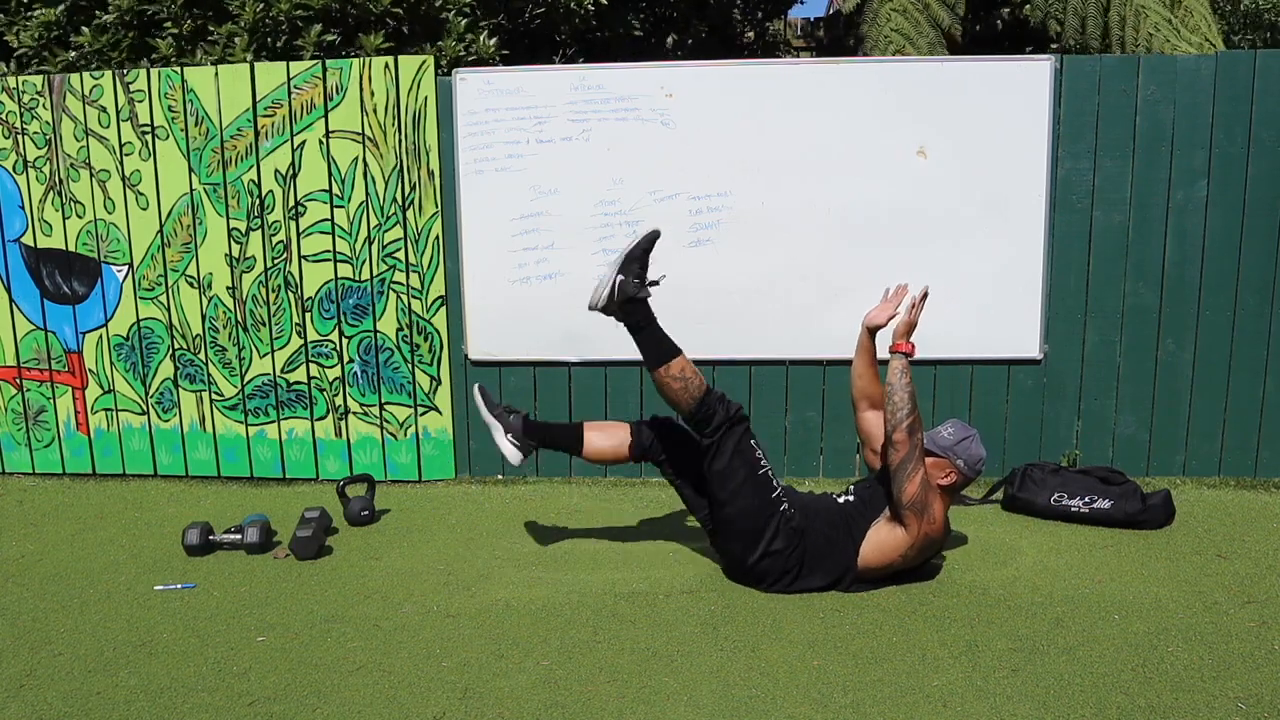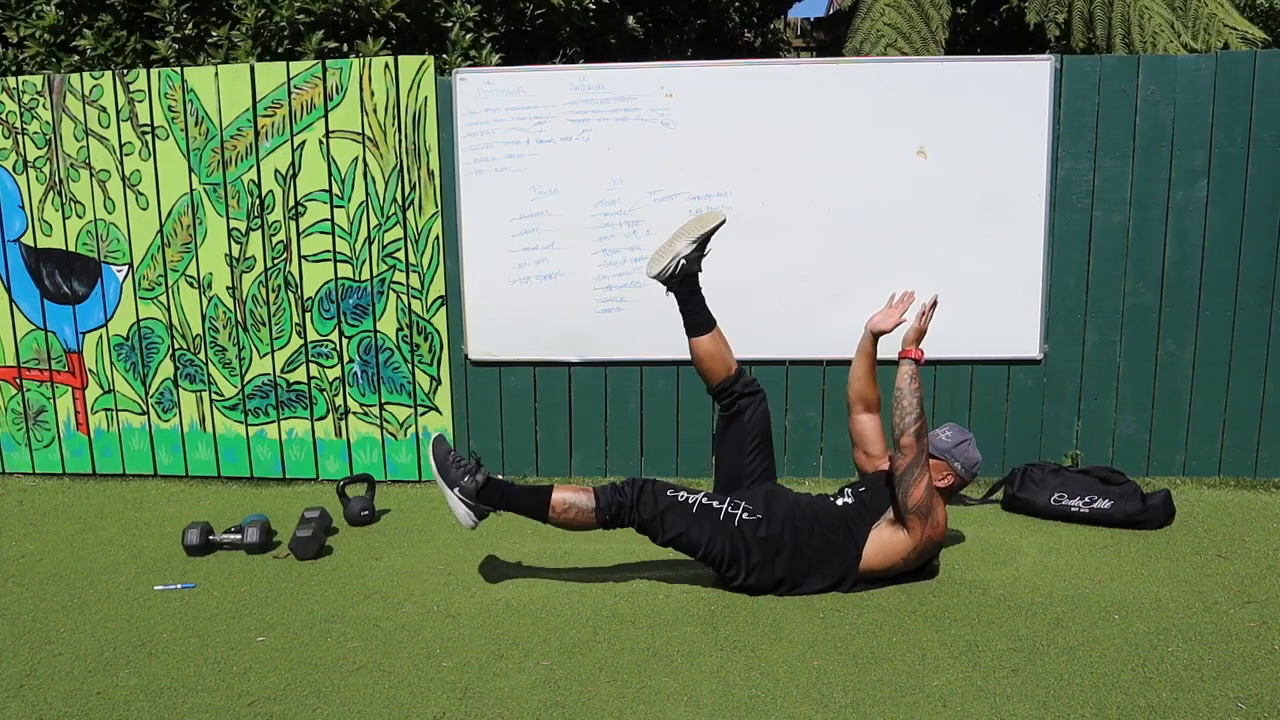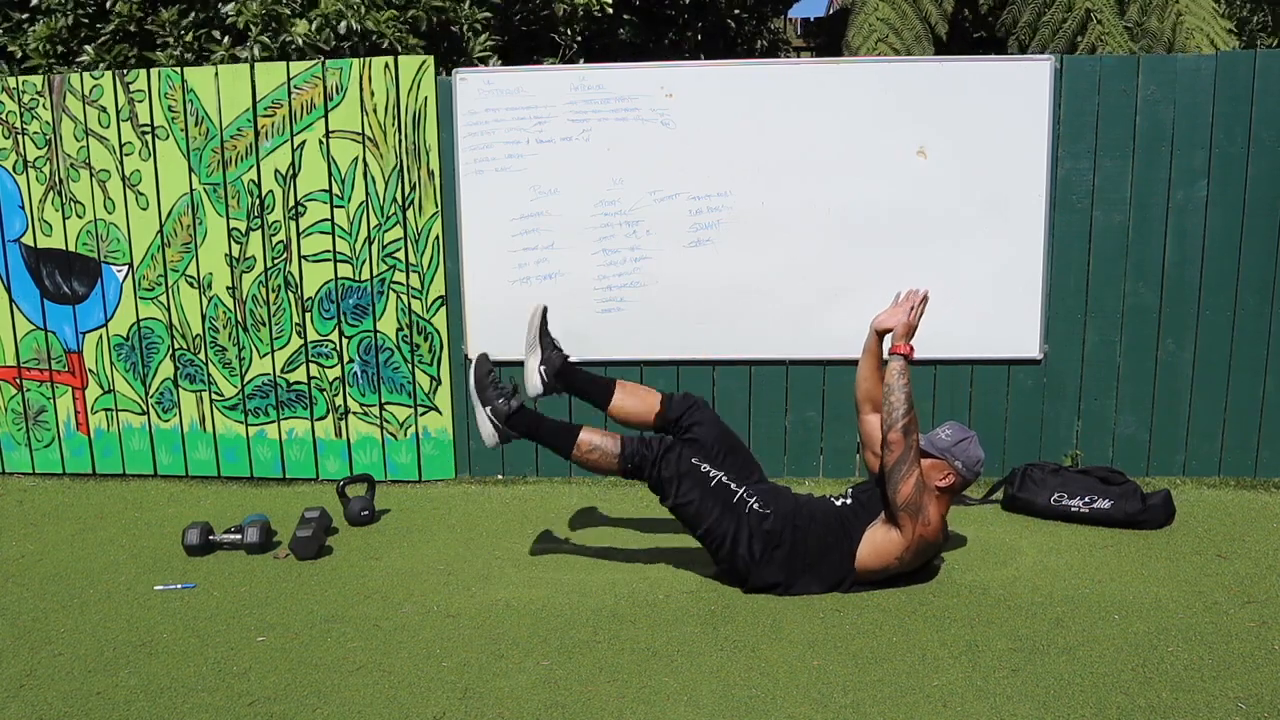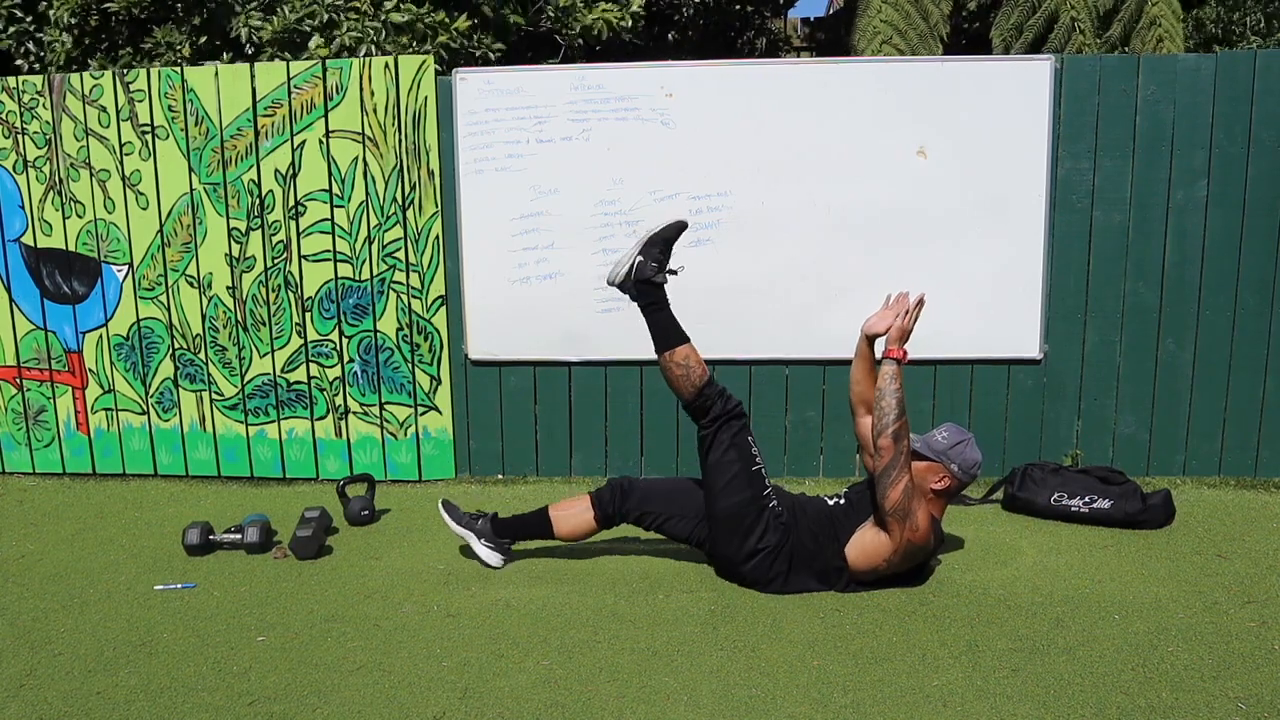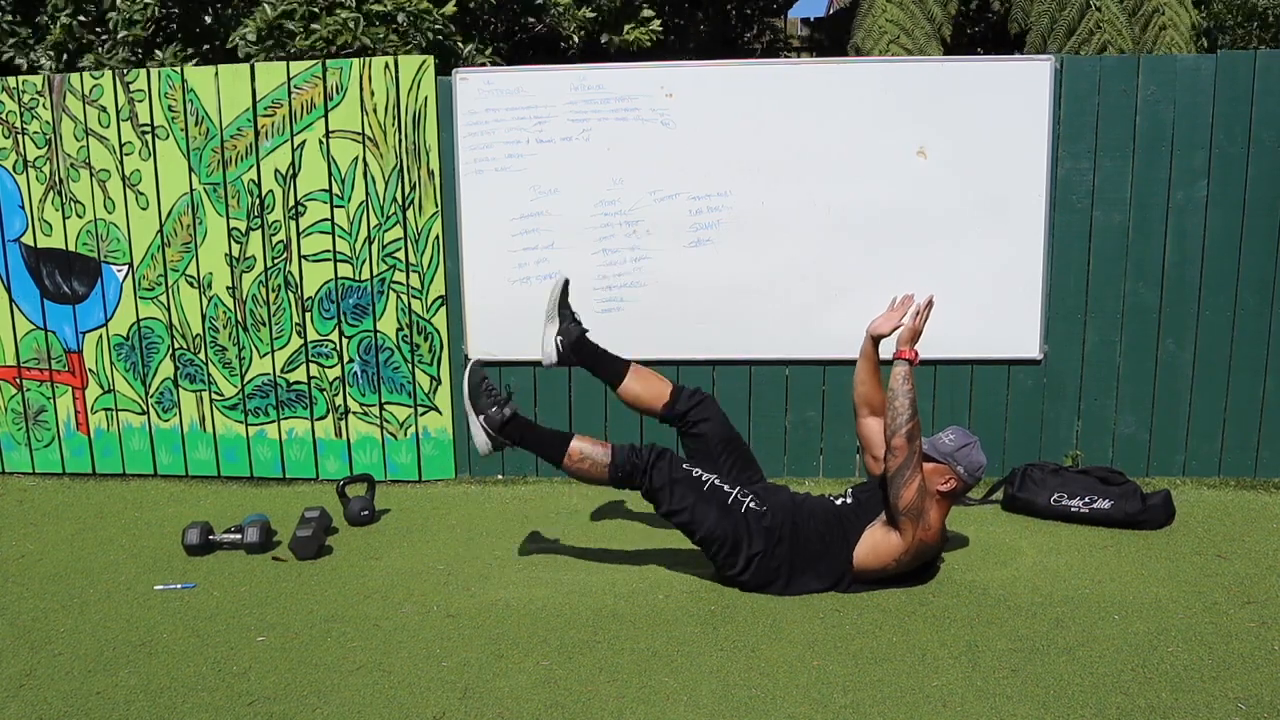
dt=0.3s
person 1, frame 1
left shoulder: (925, 524)
right shoulder: (895, 482)
left elbow: (902, 440)
right elbow: (868, 408)
left wrist: (902, 348)
right wrist: (868, 332)
left hip: (770, 551)
right hip: (762, 529)
left knee: (723, 419)
right knee: (659, 435)
left ankle: (631, 306)
right ankle: (529, 433)
person 1, frame 2
left shoulder: (923, 528)
right shoulder: (889, 485)
left elbow: (908, 446)
right elbow: (862, 410)
left wrist: (910, 354)
right wrist: (872, 335)
left hip: (761, 550)
right hip: (763, 511)
left knee: (638, 498)
right knee: (742, 395)
left ankle: (487, 492)
right ankle: (684, 282)
person 1, frame 3
left shoulder: (921, 529)
right shoulder: (903, 496)
left elbow: (897, 444)
right elbow: (870, 412)
left wrist: (901, 352)
right wrist: (876, 336)
left hip: (767, 553)
right hip: (768, 515)
left knee: (661, 456)
right knee: (686, 415)
left ankle: (517, 418)
right ankle: (560, 374)
person 1, frame 4
left shoulder: (913, 533)
right shoulder: (898, 498)
left elbow: (887, 447)
right elbow: (864, 412)
left wrist: (894, 354)
right wrist: (867, 339)
left hip: (761, 549)
right hip: (756, 527)
left knee: (724, 416)
right knee: (623, 495)
left ankle: (648, 291)
right ankle: (504, 534)
person 1, frame 5
left shoulder: (921, 532)
right shoulder: (902, 496)
left elbow: (899, 449)
right elbow: (870, 416)
left wrist: (905, 355)
right wrist: (872, 341)
left hip: (762, 551)
right hip: (768, 512)
left knee: (654, 465)
right knee: (694, 408)
left ankle: (509, 426)
right ankle: (578, 348)
